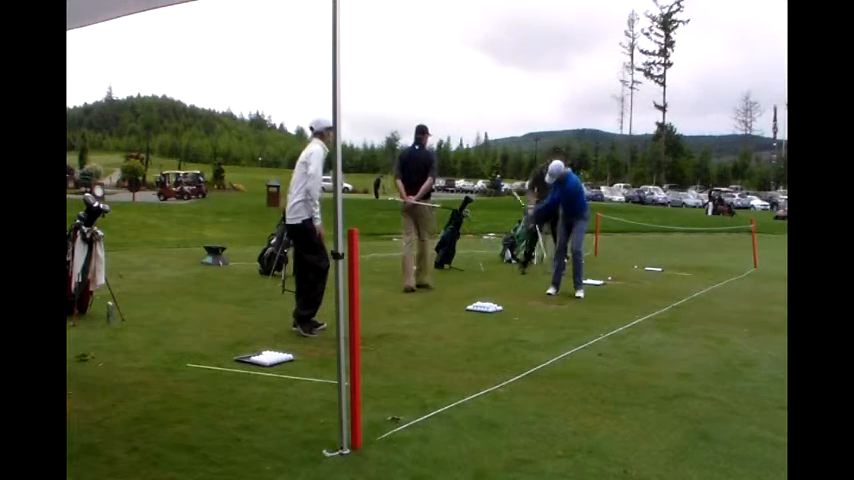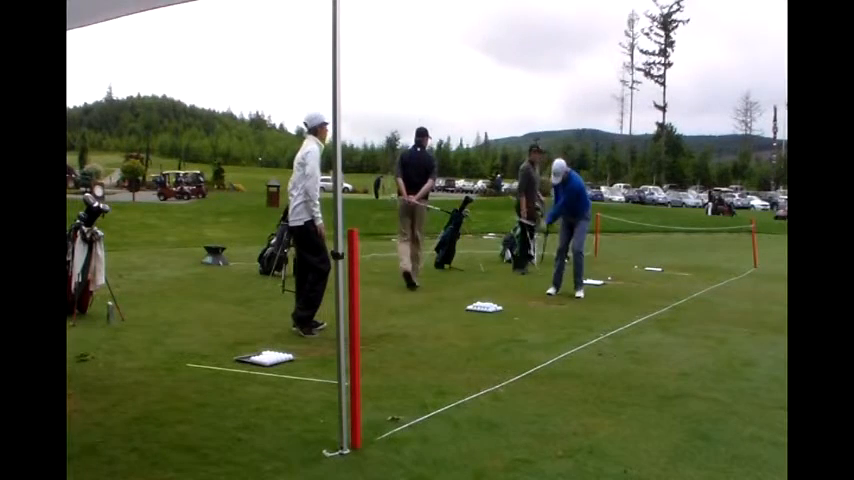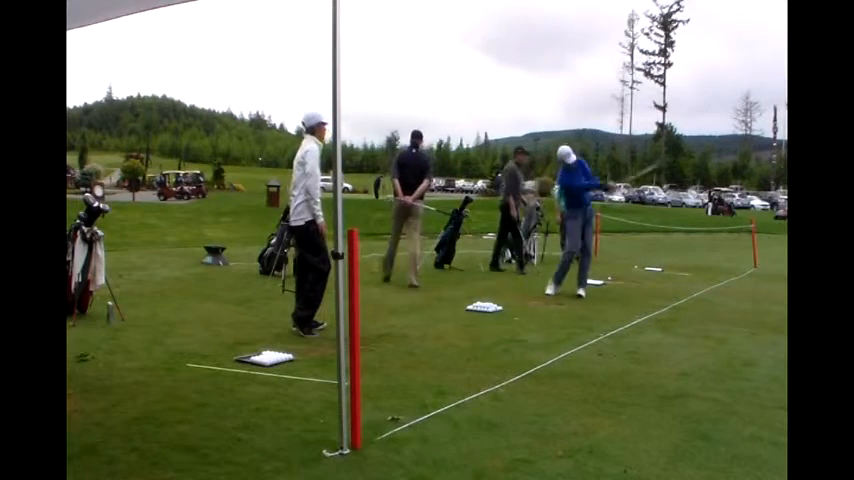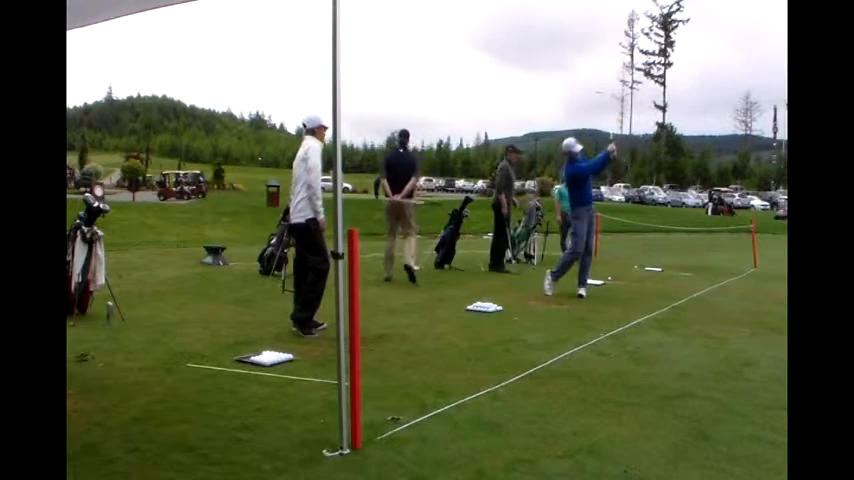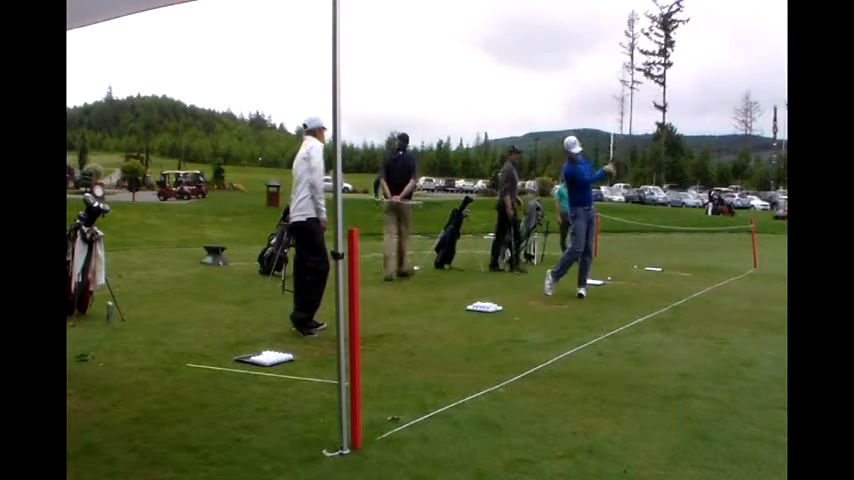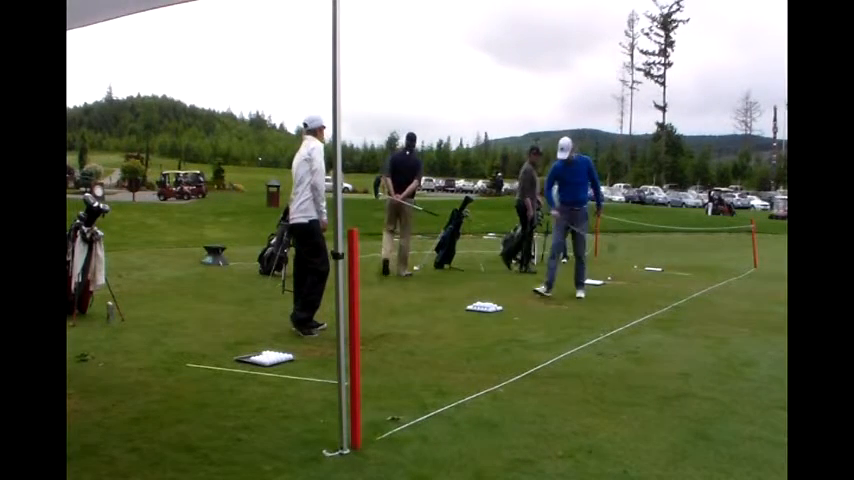
dt=0.4s
person 1, frame 1
left shoulder: (310, 150)
right shoulder: (317, 150)
right elbow: (312, 187)
right wrist: (317, 220)
left hip: (295, 217)
right hip: (303, 217)
left knee: (305, 266)
right knee: (319, 264)
left ankle: (303, 317)
right ankle: (303, 316)
person 1, frame 2
left shoulder: (306, 149)
right shoulder: (312, 149)
right elbow: (310, 187)
right wrist: (318, 219)
left hip: (297, 218)
right hip: (305, 218)
left knee: (306, 267)
right knee: (320, 266)
left ankle: (303, 317)
right ankle: (303, 318)
person 1, frame 3
left shoulder: (305, 148)
right shoulder: (312, 149)
right elbow: (311, 186)
right wrist: (319, 217)
left hip: (298, 217)
right hip: (307, 218)
left knee: (306, 267)
right knee: (320, 266)
left ankle: (303, 317)
right ankle: (302, 318)
person 1, frame 4
left shoulder: (304, 148)
right shoulder: (313, 147)
right elbow: (313, 183)
right wrist: (320, 215)
left hip: (298, 217)
right hip: (307, 216)
left knee: (305, 266)
right knee: (319, 265)
left ankle: (302, 317)
right ankle: (302, 318)
person 1, frame 5
left shoulder: (302, 150)
right shoulder: (315, 146)
right elbow: (316, 181)
right wrist: (322, 214)
left hip: (297, 216)
right hip: (308, 216)
left knee: (304, 267)
right knee: (318, 267)
left ankle: (302, 318)
right ankle: (302, 318)
person 1, frame 6
left shoulder: (301, 151)
right shoulder: (316, 147)
left elbow: (303, 184)
right elbow: (317, 183)
right wrist: (323, 215)
left hip: (297, 217)
right hip: (309, 217)
left knee: (304, 268)
right knee: (319, 267)
left ankle: (302, 318)
right ankle: (302, 318)
person 2, frame 1
left shoulder: (404, 154)
right shoulder: (429, 155)
left elbow: (397, 178)
right elbow: (430, 180)
left wrist: (405, 197)
right wrist: (417, 197)
left hip: (407, 203)
right hip: (423, 202)
left knee: (408, 241)
right knee: (424, 240)
left ankle: (408, 283)
right ankle: (423, 279)
person 2, frame 2
left shoulder: (404, 155)
right shoulder: (430, 159)
left elbow: (398, 177)
right elbow: (431, 182)
left wrist: (406, 196)
right wrist: (417, 197)
left hip: (404, 201)
right hip: (420, 202)
left knee: (404, 238)
right knee: (417, 239)
left ankle: (406, 268)
right ankle: (414, 277)
person 2, frame 3
left shoulder: (400, 156)
right shoulder: (425, 160)
left elbow: (395, 178)
right elbow: (426, 182)
left wrist: (401, 196)
right wrist: (412, 198)
left hip: (399, 201)
right hip: (416, 202)
left knee: (394, 237)
right knee: (414, 239)
left ankle: (387, 272)
right ankle: (413, 279)
person 2, frame 4
left shoulder: (389, 157)
right shoulder: (412, 158)
left elbow: (383, 179)
right elbow: (414, 180)
left wrist: (391, 195)
right wrist: (401, 195)
left hip: (390, 201)
right hip: (407, 200)
left knee: (390, 236)
right knee: (409, 234)
left ankle: (388, 273)
right ankle: (409, 263)
person 2, frame 5
left shoulder: (388, 159)
right shoulder: (411, 160)
left elbow: (382, 180)
right elbow: (413, 182)
left wrist: (390, 196)
right wrist: (400, 197)
left hip: (390, 201)
right hip: (404, 201)
left knee: (389, 235)
right knee: (403, 235)
left ankle: (389, 272)
right ankle: (402, 268)
person 2, frame 6
left shoulder: (394, 157)
right shoulder: (417, 161)
left elbow: (386, 177)
right elbow: (416, 182)
left wrist: (393, 194)
right wrist: (403, 196)
left hip: (392, 199)
right hip: (407, 200)
left knee: (388, 229)
right knee: (405, 235)
left ankle: (385, 257)
right ankle: (402, 269)
person 3, frame 1
left shoulder: (571, 185)
right shoulder: (558, 177)
left elbow: (553, 202)
right elbow: (552, 197)
left wrist: (536, 211)
right wrist: (538, 211)
left hip: (579, 216)
right hip: (565, 215)
left knee: (575, 249)
right knee: (560, 248)
left ankle: (579, 287)
right ankle: (555, 285)
person 3, frame 2
left shoulder: (574, 183)
right shoulder: (558, 180)
left elbow: (563, 205)
right elbow: (558, 201)
left wrist: (548, 221)
right wrist: (550, 217)
left hip: (581, 217)
right hip: (567, 216)
left knee: (576, 249)
right knee: (561, 249)
left ankle: (579, 287)
right ankle: (556, 285)
person 3, frame 3
left shoulder: (580, 163)
right shoulder: (564, 177)
left elbow: (591, 180)
right elbow: (584, 186)
left wrist: (604, 186)
right wrist: (604, 185)
left hip: (588, 211)
right hip: (573, 213)
left knee: (587, 250)
right knee: (571, 250)
left ankle: (581, 285)
right ankle: (555, 282)
person 3, frame 4
left shoulder: (579, 158)
right shoulder: (572, 170)
left elbow: (595, 169)
right elbow: (592, 167)
left wrist: (608, 156)
right wrist: (607, 152)
left hip: (589, 209)
right hip: (579, 211)
left knee: (588, 250)
right knee: (576, 249)
left ankle: (582, 285)
right ankle: (553, 275)
person 3, frame 5
left shoulder: (581, 159)
right shoulder: (569, 169)
left elbow: (592, 175)
right elbow: (586, 180)
left wrist: (606, 170)
right wrist: (604, 171)
left hip: (589, 209)
right hip: (578, 211)
left knee: (588, 250)
right knee: (576, 248)
left ankle: (581, 285)
right ankle: (553, 274)
person 3, frame 6
left shoulder: (585, 162)
right shoulder: (557, 167)
left elbow: (595, 183)
right elbow: (547, 189)
left wrist: (599, 204)
right wrist: (553, 208)
left hip: (581, 211)
right hip: (563, 211)
left knee: (580, 252)
right knee: (556, 248)
left ankle: (580, 287)
right ankle: (547, 286)
person 4, frame 1
right shoulder: (541, 169)
right elbow: (530, 187)
right wrist: (531, 202)
left knee: (558, 238)
right knee: (533, 235)
right ankle: (524, 263)
person 4, frame 2
left shoulder: (535, 167)
right shoulder: (525, 168)
right elbow: (521, 191)
left wrist: (540, 197)
right wrist: (523, 209)
left hip: (532, 206)
right hip: (524, 207)
left knee: (529, 236)
right knee: (525, 236)
left ankle: (518, 262)
right ankle: (520, 264)
person 4, frame 3
left shoulder: (516, 168)
right shoulder: (511, 168)
right elbow: (507, 190)
left wrist: (522, 199)
right wrist: (512, 208)
left hip: (511, 206)
right hip: (509, 206)
left knee: (502, 236)
right knee: (517, 236)
left ankle: (494, 264)
right ankle: (520, 265)
person 4, frame 4
left shoulder: (509, 167)
right shoulder: (504, 167)
right elbow: (499, 188)
left wrist: (512, 199)
right wrist: (504, 206)
left hip: (504, 205)
right hip: (501, 205)
left knee: (500, 235)
right knee: (502, 235)
left ankle: (495, 264)
right ankle: (497, 264)
person 4, frame 5
left shoulder: (511, 168)
right shoulder: (508, 168)
right elbow: (504, 191)
left wrist: (516, 198)
right wrist: (509, 208)
left hip: (509, 206)
right hip: (506, 206)
left knee: (508, 235)
right knee: (502, 235)
person 4, frame 6
left shoulder: (531, 169)
right shoulder: (528, 170)
right elbow: (524, 192)
right wrist: (529, 208)
left hip: (528, 206)
right hip: (525, 206)
left knee: (527, 234)
right knee: (527, 234)
